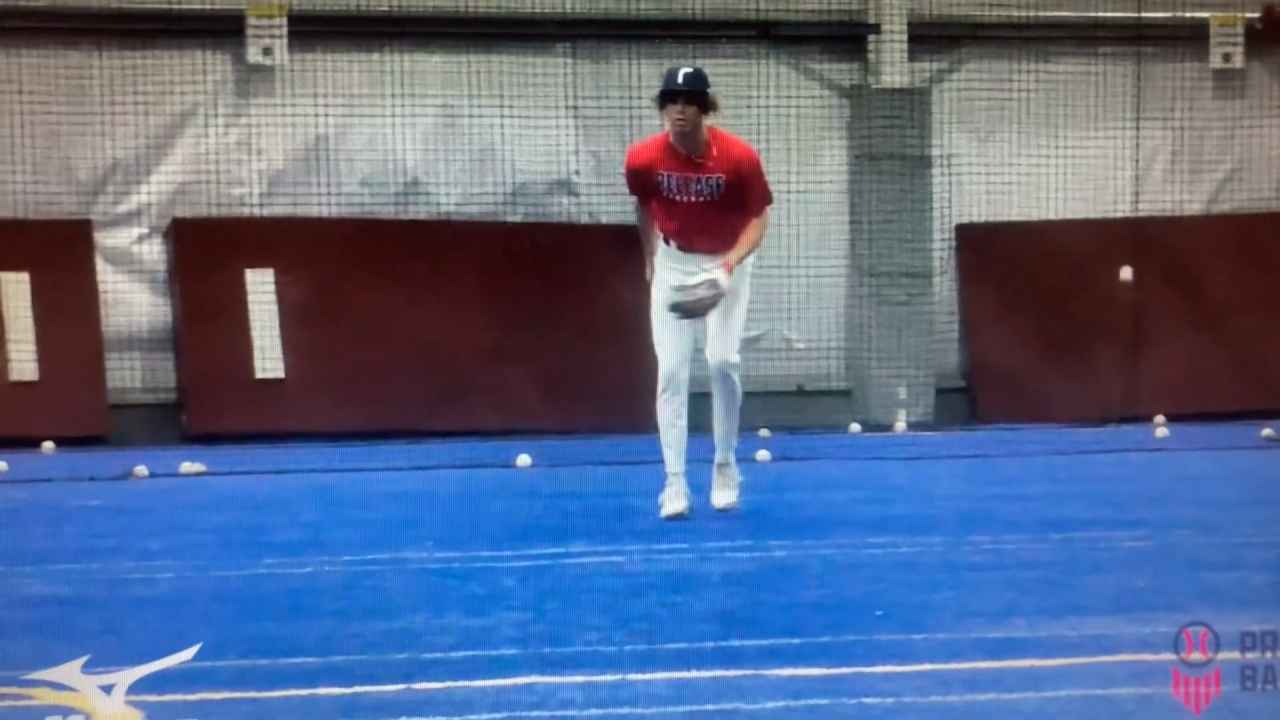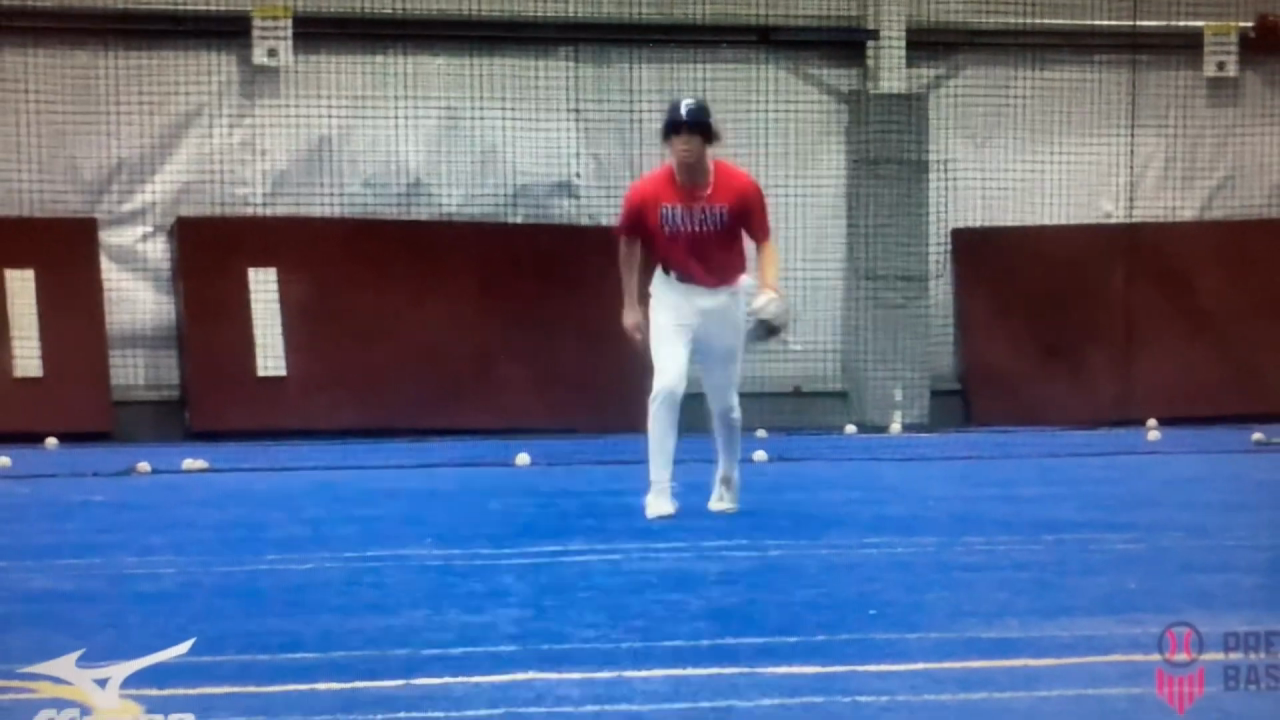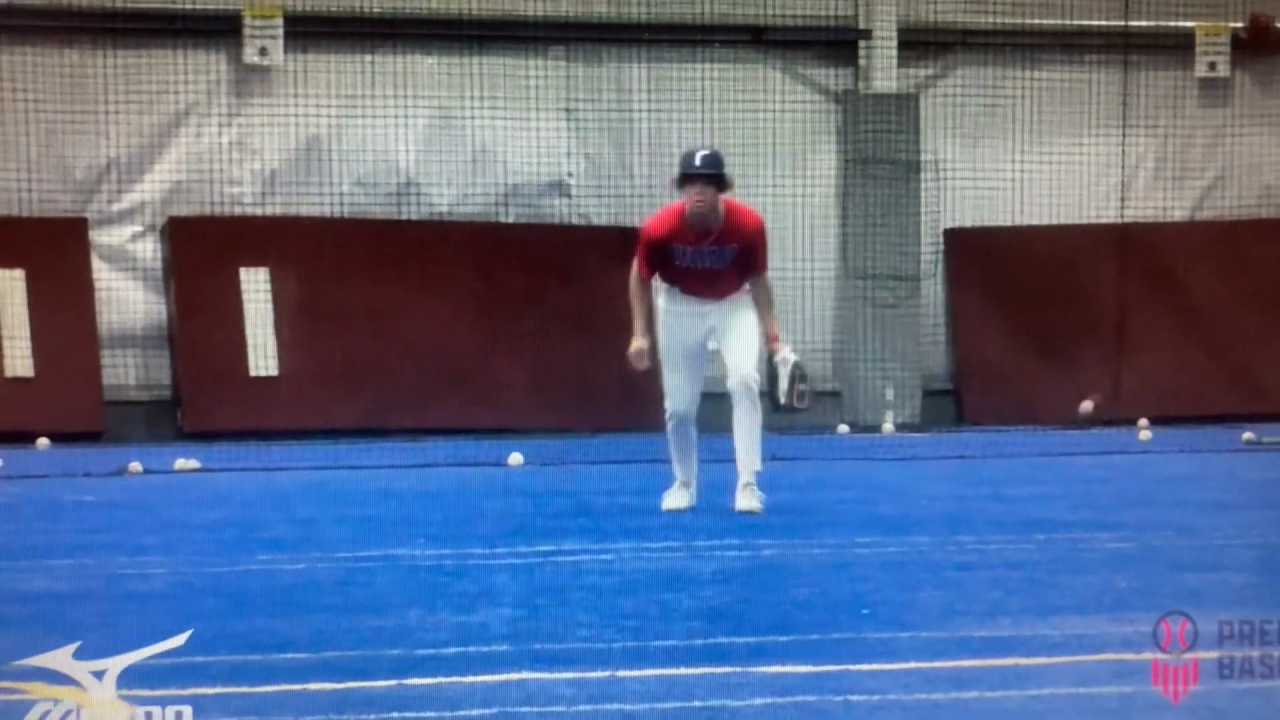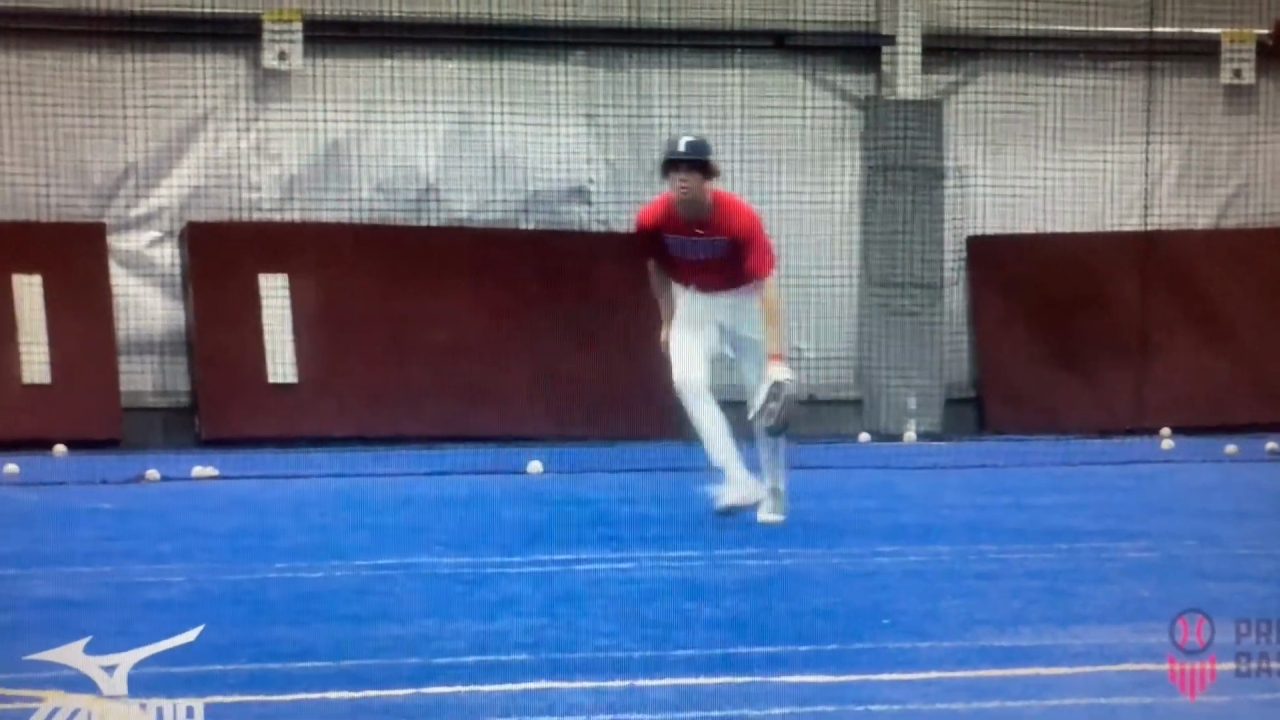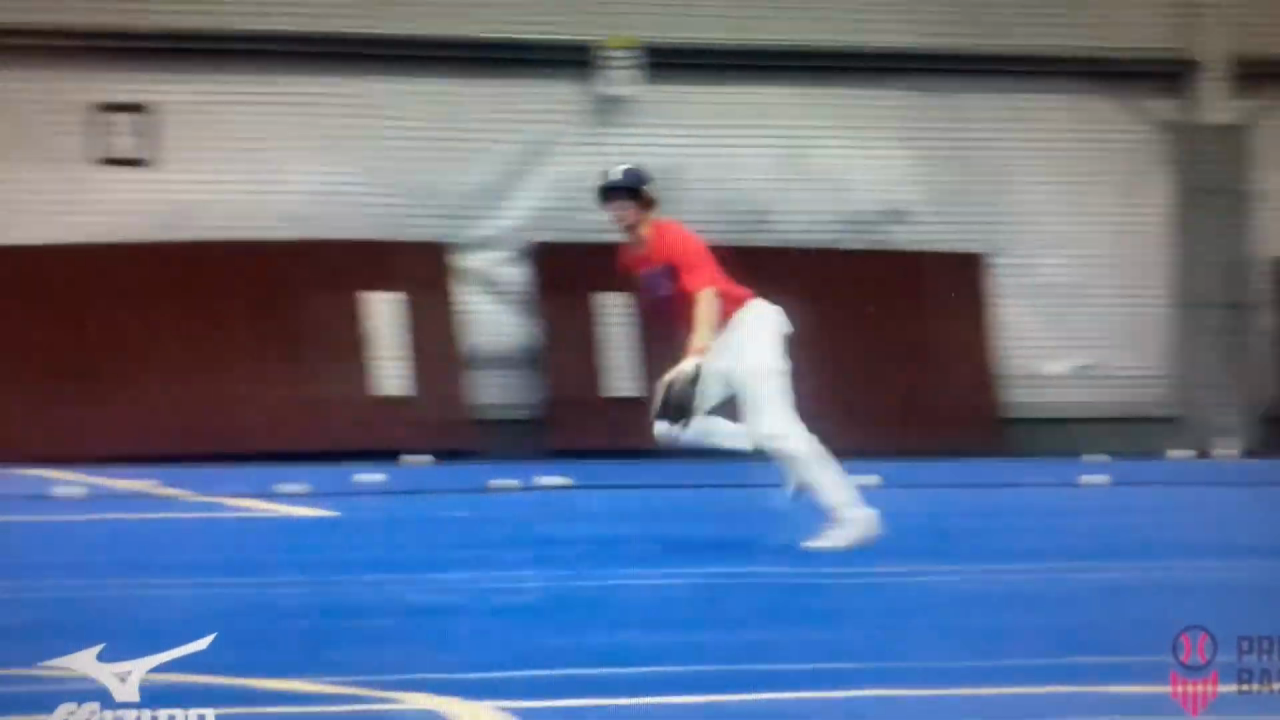
dt=0.7s
person 1, frame 1
left shoulder: (739, 156)
right shoulder: (642, 158)
left elbow: (757, 219)
left wrist: (727, 267)
right wrist: (650, 261)
left hip: (727, 263)
right hip: (672, 264)
left knee: (722, 361)
right knee: (671, 371)
left ankle: (725, 467)
right ankle: (675, 482)
person 1, frame 2
left shoulder: (741, 186)
right shoulder: (646, 191)
left elbow: (764, 241)
right elbow: (629, 244)
left wrist: (768, 288)
right wrist: (631, 304)
left hip: (726, 298)
right hip: (671, 296)
left knee: (724, 405)
right knee: (668, 385)
left ankle: (726, 479)
right ankle: (660, 490)
person 1, frame 3
left shoulder: (748, 223)
right shoulder: (659, 227)
left elbow: (758, 279)
right elbow: (639, 277)
left wrist: (772, 338)
right wrist: (640, 334)
left hip: (735, 306)
right hip: (681, 308)
left knee: (744, 380)
right knee: (680, 405)
left ankle: (748, 485)
right ankle: (685, 483)
person 1, frame 4
left shoulder: (740, 216)
right shoulder: (652, 217)
left elbow: (766, 286)
left wrist: (776, 358)
right wrist: (667, 323)
left hip: (744, 299)
right hip: (693, 302)
left knee: (766, 401)
right knee: (688, 381)
left ankle: (773, 492)
right ankle: (739, 481)
person 1, frame 5
left shoulder: (675, 239)
right shoulder: (631, 256)
left elbow: (709, 294)
left wrist: (695, 356)
left hip: (746, 327)
right hip: (717, 341)
left knee: (773, 431)
right knee: (671, 429)
left ankle: (856, 517)
right ankle: (768, 445)
